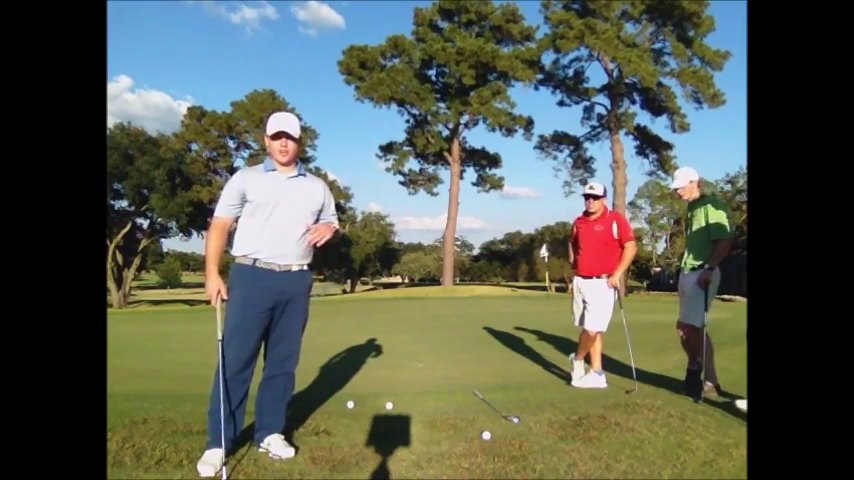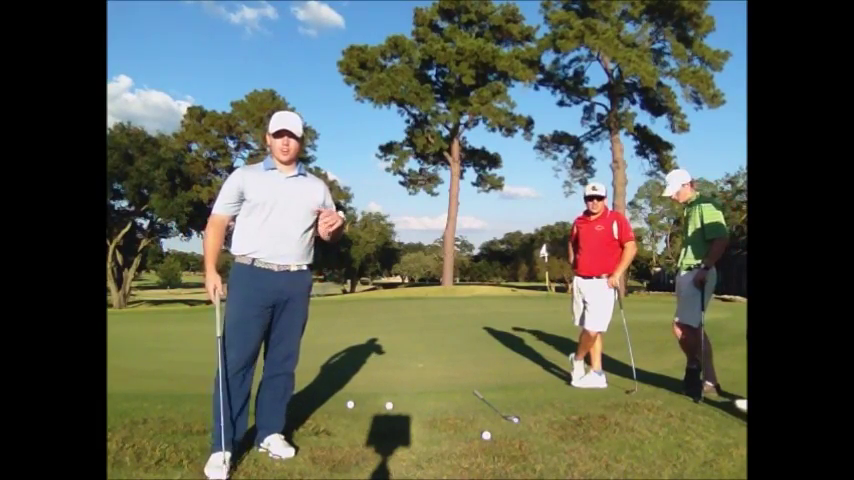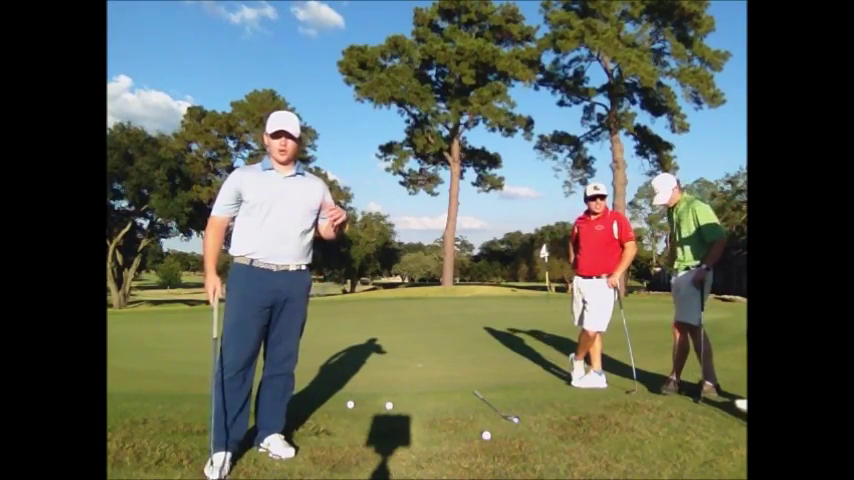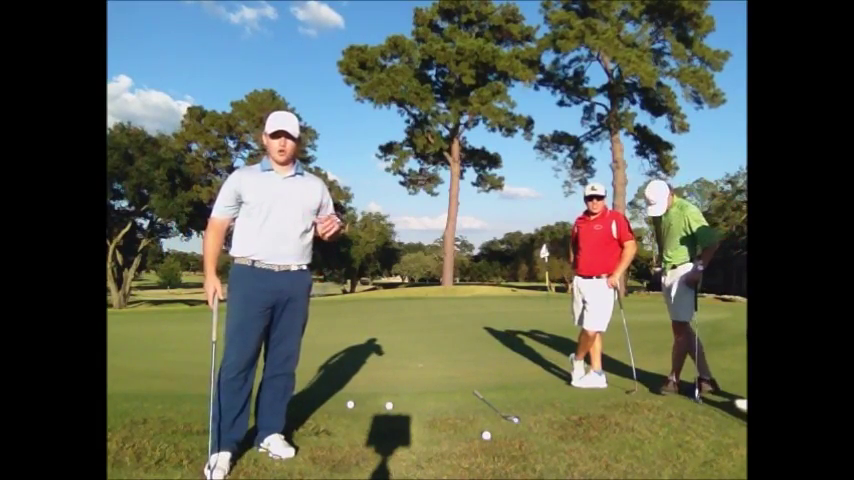
dt=0.4s
person 1, frame 1
left shoulder: (318, 187)
right shoulder: (245, 179)
left elbow: (330, 225)
right elbow: (219, 226)
left wrist: (331, 229)
right wrist: (212, 273)
left hip: (296, 281)
right hip: (252, 276)
left knee: (283, 361)
right knee: (236, 360)
left ankle: (270, 432)
right ankle: (218, 443)
person 1, frame 2
left shoulder: (317, 187)
right shoulder: (244, 176)
left elbow: (327, 234)
right elbow: (217, 223)
left wrist: (336, 224)
right wrist: (211, 270)
left hip: (296, 281)
right hip: (251, 276)
left knee: (283, 361)
right knee: (236, 359)
left ankle: (270, 433)
right ankle: (223, 445)
person 1, frame 3
left shoulder: (316, 186)
right shoulder: (242, 178)
left elbow: (326, 231)
right elbow: (216, 225)
left wrist: (338, 221)
right wrist: (210, 272)
left hip: (295, 281)
right hip: (249, 276)
left knee: (282, 360)
right knee: (235, 360)
left ankle: (270, 432)
right ankle: (223, 445)
person 1, frame 4
left shoulder: (315, 186)
right shoulder: (242, 179)
left elbow: (326, 229)
right elbow: (216, 226)
left wrist: (334, 227)
right wrist: (210, 274)
left hip: (296, 281)
right hip: (251, 276)
left knee: (283, 361)
right knee: (238, 361)
left ankle: (270, 433)
right ankle: (223, 446)
person 2, frame 1
left shoulder: (711, 205)
right shoulder: (691, 208)
left elbow: (725, 241)
left wrist: (709, 268)
right wrist: (684, 268)
left hip: (702, 274)
right hip: (687, 273)
left knee: (686, 327)
right knee: (694, 328)
left ankle: (702, 373)
right ankle: (709, 380)
person 2, frame 2
left shoulder: (705, 205)
right shoulder: (688, 208)
left elbow: (721, 239)
left wrist: (705, 268)
right wrist: (681, 266)
left hip: (698, 273)
right hip: (685, 273)
left knee: (683, 327)
right knee: (691, 328)
left ankle: (701, 374)
right ankle: (709, 381)
person 2, frame 3
left shoulder: (697, 207)
right shoulder: (672, 210)
left elbow: (720, 239)
left wrist: (706, 268)
right wrist: (671, 262)
left hip: (695, 274)
right hip: (679, 273)
left knee: (682, 327)
right knee: (691, 328)
left ankle: (675, 378)
right ankle: (709, 381)
person 2, frame 4
left shoulder: (688, 211)
right shoulder: (658, 211)
left elbow: (711, 242)
left wrist: (699, 268)
left hip: (685, 272)
right hip: (667, 272)
left knee: (679, 326)
right knee: (682, 327)
left ankle: (674, 378)
right ankle: (704, 375)
person 3, frame 1
left shoulder: (616, 219)
right shoulder: (579, 222)
left elbow: (630, 247)
right elbow: (572, 244)
left wrist: (617, 274)
right wrist: (574, 266)
left hip: (603, 283)
right hip: (580, 282)
left knee: (592, 329)
right knee: (590, 329)
left ankle: (577, 359)
right ankle: (596, 374)
person 3, frame 2
left shoulder: (616, 219)
right shoulder: (579, 222)
left elbow: (631, 247)
right elbow: (572, 244)
left wrist: (617, 274)
right wrist: (573, 266)
left hip: (603, 283)
right hip: (581, 282)
left knee: (593, 329)
right knee: (589, 329)
left ankle: (577, 359)
right ankle: (596, 374)
person 3, frame 3
left shoulder: (616, 219)
right shoulder: (580, 222)
left elbow: (631, 247)
right elbow: (572, 244)
left wrist: (617, 274)
right wrist: (574, 266)
left hip: (603, 283)
right hip: (581, 281)
left knee: (592, 328)
right knee: (591, 329)
left ankle: (577, 359)
right ankle: (596, 374)
person 3, frame 4
left shoulder: (616, 219)
right shoulder: (579, 222)
left elbow: (630, 247)
left wrist: (617, 274)
right wrist: (574, 266)
left hip: (603, 283)
right hip: (581, 282)
left knee: (591, 329)
right knee: (591, 329)
left ankle: (577, 359)
right ankle: (596, 374)
